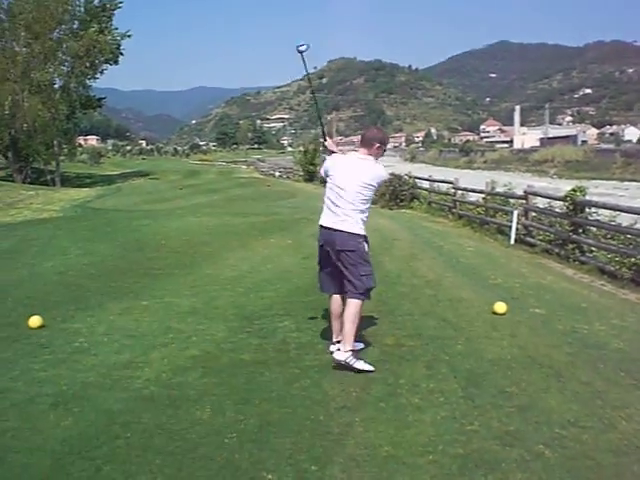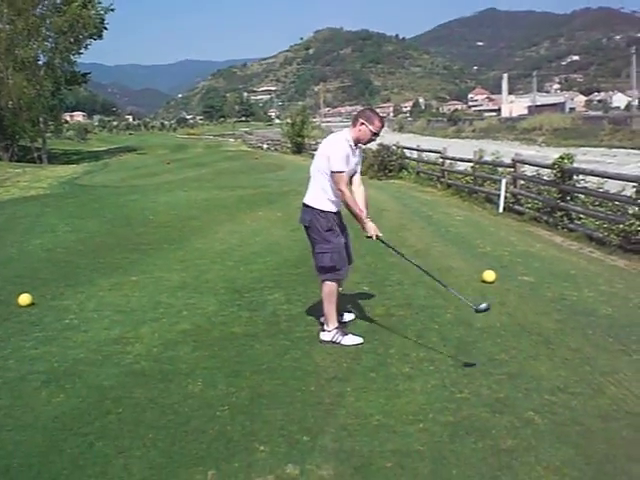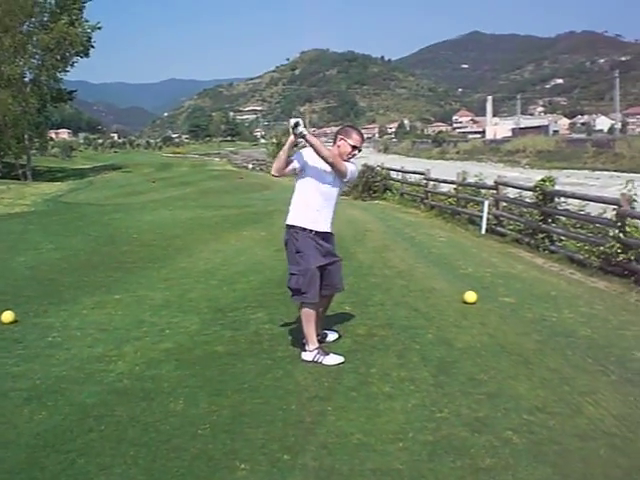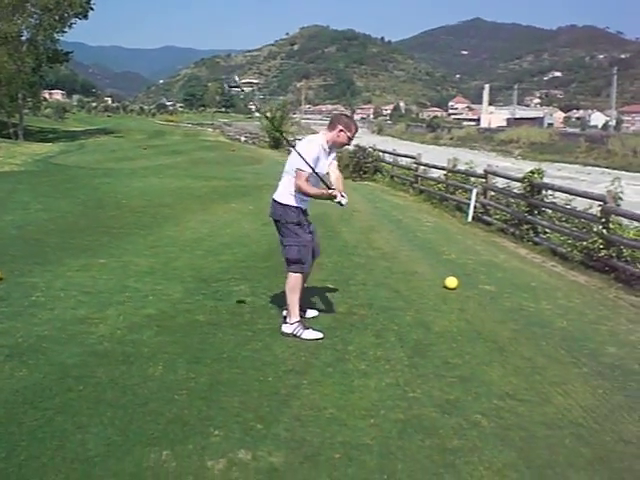
dt=0.4s
person 1, frame 1
left shoulder: (335, 162)
right shoulder: (379, 173)
left elbow: (324, 171)
left hip: (327, 232)
right hip: (352, 237)
left knee: (336, 290)
right knee: (358, 291)
left ankle: (338, 340)
right ankle: (344, 351)
person 1, frame 2
left shoulder: (354, 148)
right shoulder: (339, 146)
left elbow: (357, 186)
right elbow: (342, 190)
left wrist: (364, 217)
right wrist: (364, 222)
left hip: (328, 211)
right hip: (319, 212)
left knee: (339, 265)
right knee: (332, 270)
left ankle: (331, 313)
right ankle: (330, 328)
person 1, frame 3
left shoulder: (349, 169)
right shoulder: (305, 154)
left elbow: (331, 161)
right elbow: (276, 172)
left wrist: (306, 136)
right wrist: (292, 139)
left hip: (324, 234)
right hip: (300, 231)
left knee: (330, 287)
right knee: (309, 291)
left ankle: (316, 331)
right ankle: (311, 348)
person 1, frame 4
left shoulder: (330, 150)
right shoulder: (312, 149)
left elbow: (335, 174)
right elbow: (300, 186)
left wrist: (339, 191)
right wrist: (330, 194)
left hip: (298, 208)
right hip: (287, 207)
left knee: (307, 257)
right knee: (299, 262)
left ankle: (293, 307)
right ankle: (292, 322)
